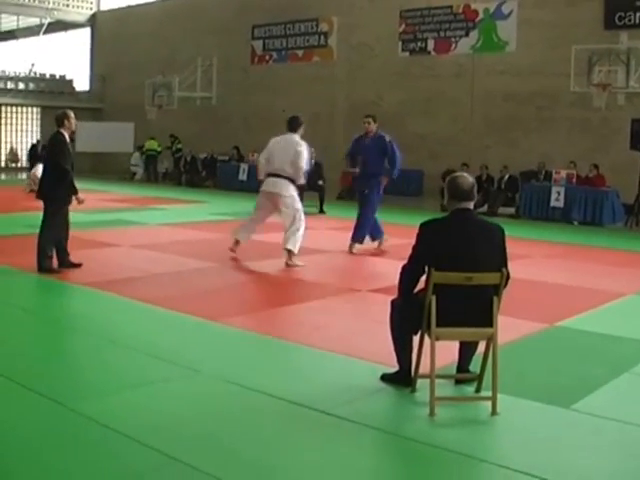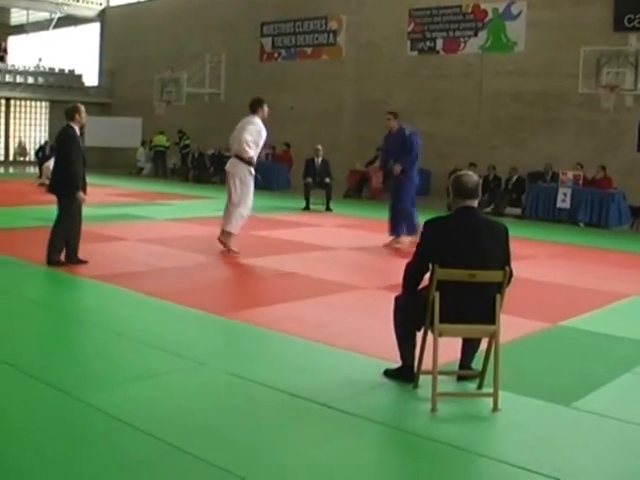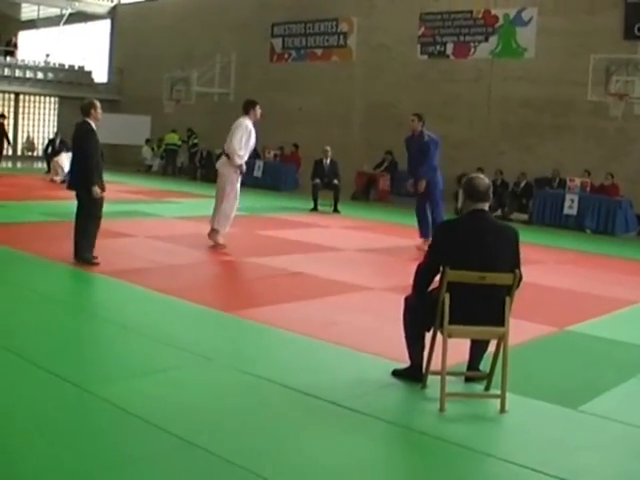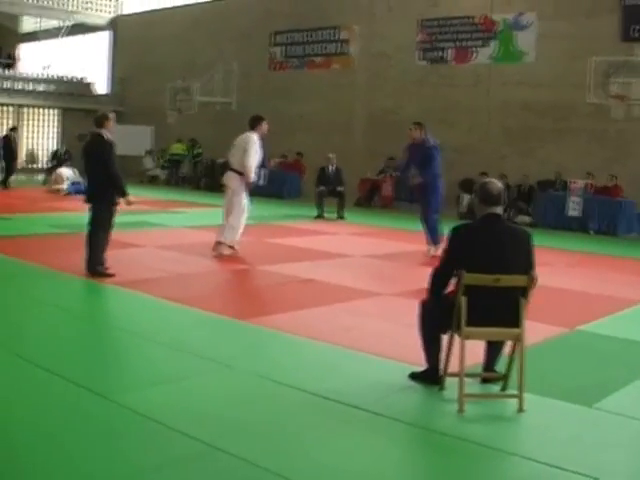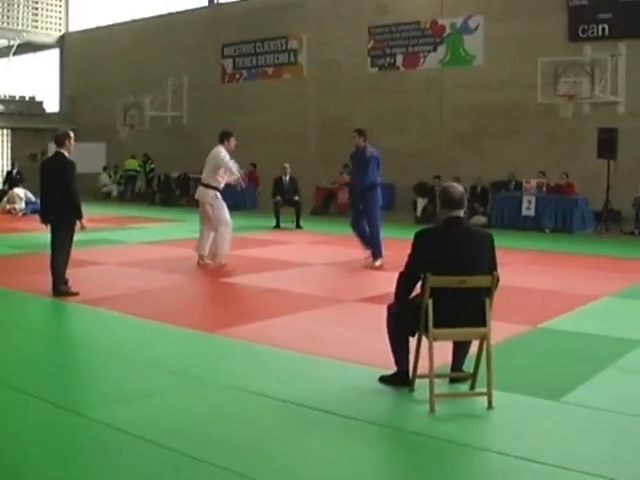
dt=0.4s
person 1, frame 1
left shoulder: (432, 229)
right shoulder: (495, 231)
left elbow: (412, 271)
left wrist: (403, 296)
left hip: (439, 314)
right hip: (480, 316)
left knee: (400, 306)
left ankle: (404, 372)
right ankle: (463, 369)
person 1, frame 2
left shoulder: (436, 227)
right shoulder: (498, 230)
left elbow: (416, 269)
right elbow: (505, 276)
left wrist: (407, 294)
left hip: (442, 311)
right hip: (483, 314)
left knee: (403, 303)
left ankle: (407, 368)
right ankle: (466, 366)
person 1, frame 3
left shoulder: (448, 229)
right shoulder: (509, 233)
left elbow: (427, 270)
left wrist: (417, 295)
left hip: (452, 312)
right hip: (492, 316)
left knee: (413, 303)
left ankle: (416, 368)
right ankle: (473, 368)
person 1, frame 4
left shoulder: (463, 233)
right shoulder: (522, 236)
left elbow: (443, 274)
right elbow: (528, 278)
left wrist: (433, 298)
left hip: (468, 315)
right hip: (507, 317)
left knee: (430, 307)
left ankle: (433, 371)
right ankle: (489, 369)
person 1, frame 5
left shoulder: (426, 237)
right shoulder: (484, 238)
left elbow: (409, 277)
left wrist: (399, 302)
left hip: (435, 317)
right hip: (473, 317)
left knee: (396, 311)
left ankle: (402, 373)
right ankle: (457, 369)
person 2, frame 1
left shoulder: (59, 139)
right shoulder: (59, 141)
right elbow: (64, 170)
left wrist: (70, 192)
right wrist: (75, 193)
left hip: (57, 191)
right hip: (55, 192)
left knee: (61, 226)
right knee: (50, 227)
left ankle: (64, 260)
right ankle: (44, 263)
person 2, frame 2
left shoulder: (69, 133)
right shoulder: (69, 135)
right elbow: (72, 165)
left wrist: (78, 187)
right wrist: (78, 189)
left hip: (69, 186)
right hip: (68, 187)
left knee: (74, 221)
right knee: (65, 221)
left ankle: (71, 255)
right ankle: (53, 256)
person 2, frame 3
left shoulder: (82, 128)
right shoulder: (88, 130)
right elbow: (89, 159)
right wrist: (94, 184)
left hip: (83, 181)
right hip: (88, 182)
left knee: (84, 215)
right knee: (93, 216)
left ankle: (81, 251)
right ankle: (84, 252)
person 2, frame 4
left shoulder: (90, 143)
right shoulder: (106, 144)
left elbow: (90, 169)
right elbow: (112, 171)
right wrist: (124, 194)
left hip: (95, 192)
right hip: (105, 193)
left knee: (96, 228)
right knee: (101, 229)
left ankle: (94, 263)
right ankle: (95, 266)
person 2, frame 5
left shoulder: (46, 163)
right shoulder: (67, 164)
left elbow: (44, 190)
right elbow: (72, 192)
left wrist: (44, 213)
right wrist: (80, 216)
left hip: (53, 212)
right hip: (65, 214)
left knee: (58, 248)
right knee: (61, 249)
left ankle: (59, 281)
right ankle: (59, 286)
person 3, frame 1
left shoulder: (275, 141)
right shoulder: (301, 145)
left elbow: (262, 160)
right elbow: (301, 167)
left wrist: (263, 177)
right wrist: (299, 182)
left hip: (269, 184)
right hip: (286, 187)
left knee: (256, 217)
right knee: (297, 222)
left ankle: (236, 244)
right ankle: (290, 257)
person 3, frame 2
left shoulder: (246, 121)
right shoulder: (256, 124)
left elbow: (233, 140)
right elbow: (244, 139)
right wrist: (250, 156)
left hip: (235, 164)
right hip: (243, 167)
left knee: (233, 202)
right knee: (242, 204)
left ankle: (224, 234)
right ankle: (228, 237)
person 3, frame 3
left shoulder: (245, 124)
right shoulder: (244, 125)
right elbow: (233, 145)
right wrist: (239, 164)
left hip: (228, 164)
right hip: (231, 167)
left knee: (223, 200)
right knee: (230, 201)
left ankle: (215, 231)
right ankle: (216, 232)
person 3, frame 4
left shoulder: (244, 137)
right shoulder: (254, 140)
left elbow: (232, 155)
right elbow: (248, 162)
right wrist: (250, 179)
left hip: (233, 176)
right hip: (238, 179)
left knee: (241, 212)
right knee: (235, 213)
left ankle: (231, 241)
right ankle: (220, 244)
person 3, frame 5
left shoulder: (218, 152)
right shoulder: (220, 153)
right elbow: (226, 164)
left wrist: (233, 178)
right wrist: (237, 174)
left hip: (205, 192)
right hip: (211, 194)
left knee: (207, 226)
right knee: (224, 224)
left ankle: (202, 257)
right ankle: (217, 256)
person 4, frame 1
left shoulder: (384, 140)
right shoulder: (358, 141)
left elbow: (394, 158)
right elbow: (351, 155)
left wrist: (387, 175)
right wrist: (356, 164)
left hip: (376, 180)
right hip: (362, 180)
left knee: (366, 212)
right knee: (367, 212)
left ankle: (355, 242)
right ankle: (380, 237)
person 4, frame 2
left shoulder: (407, 134)
right shoulder: (388, 137)
left elbow: (414, 153)
right elbow: (386, 155)
left wrist: (401, 165)
right wrist: (385, 166)
left hip: (407, 174)
right hip: (396, 173)
left knee: (406, 204)
right knee: (395, 205)
left ankle: (413, 234)
right ankle: (398, 235)
person 4, frame 3
left shoulder: (429, 139)
right shoulder: (409, 140)
left elbow: (430, 161)
left wrist: (423, 178)
right wrist: (412, 178)
left hip: (431, 178)
right hip: (420, 178)
left knee: (436, 210)
right knee: (420, 208)
right ankle: (426, 238)
person 4, frame 4
left shoulder: (430, 146)
right shoulder: (412, 147)
left elbow: (434, 166)
right elbow: (408, 163)
left wrist: (421, 178)
right wrist: (399, 172)
left hip: (432, 184)
right hip: (422, 184)
left knee: (431, 214)
right knee: (426, 214)
left ankle: (436, 244)
right ankle: (434, 244)
person 4, frame 5
left shoulder: (370, 155)
right shoulder: (355, 154)
left elbow: (368, 176)
left wrist: (350, 180)
right wrist: (349, 180)
left hip: (370, 192)
right hip: (359, 193)
left knee: (373, 225)
right knee: (356, 223)
left ankle: (377, 256)
right ankle: (370, 247)
